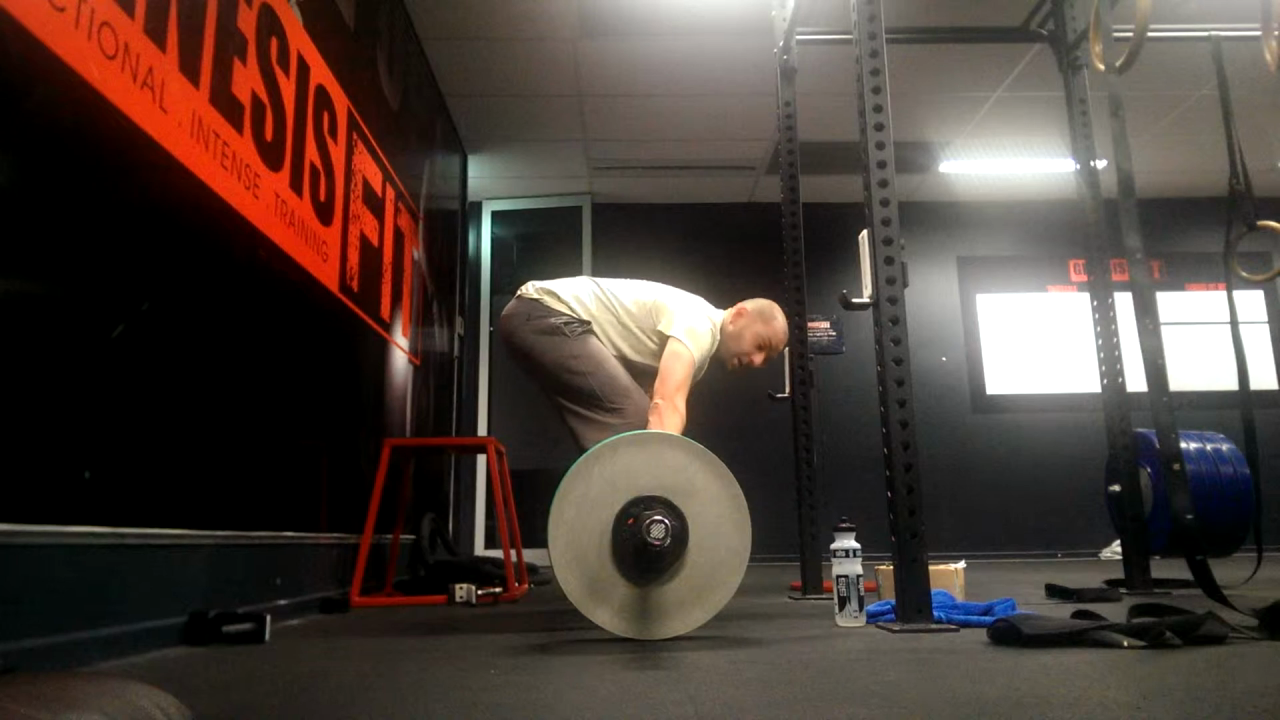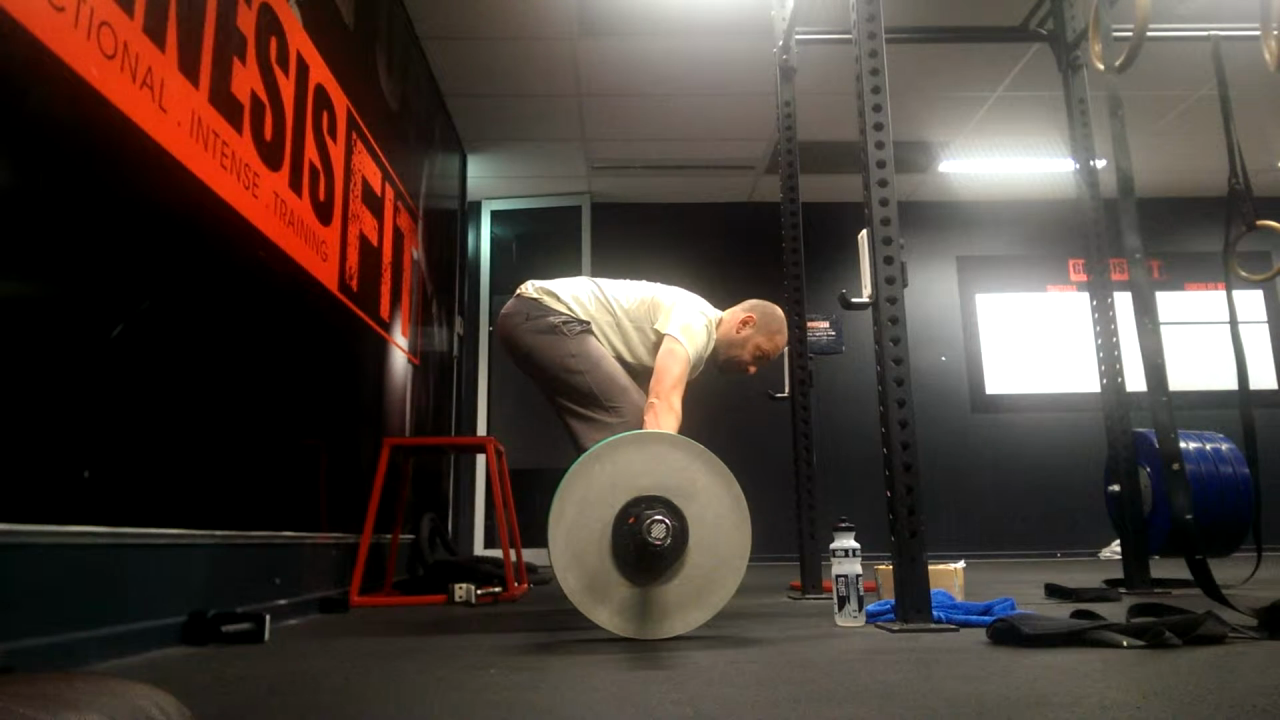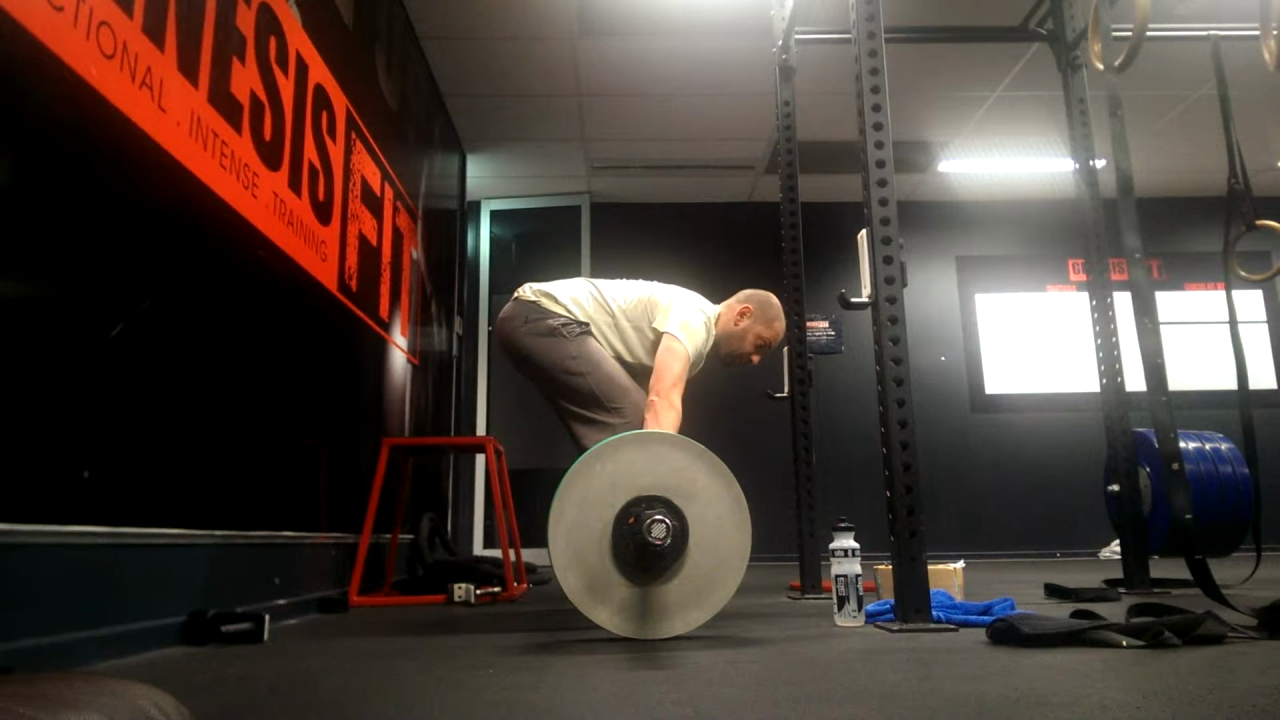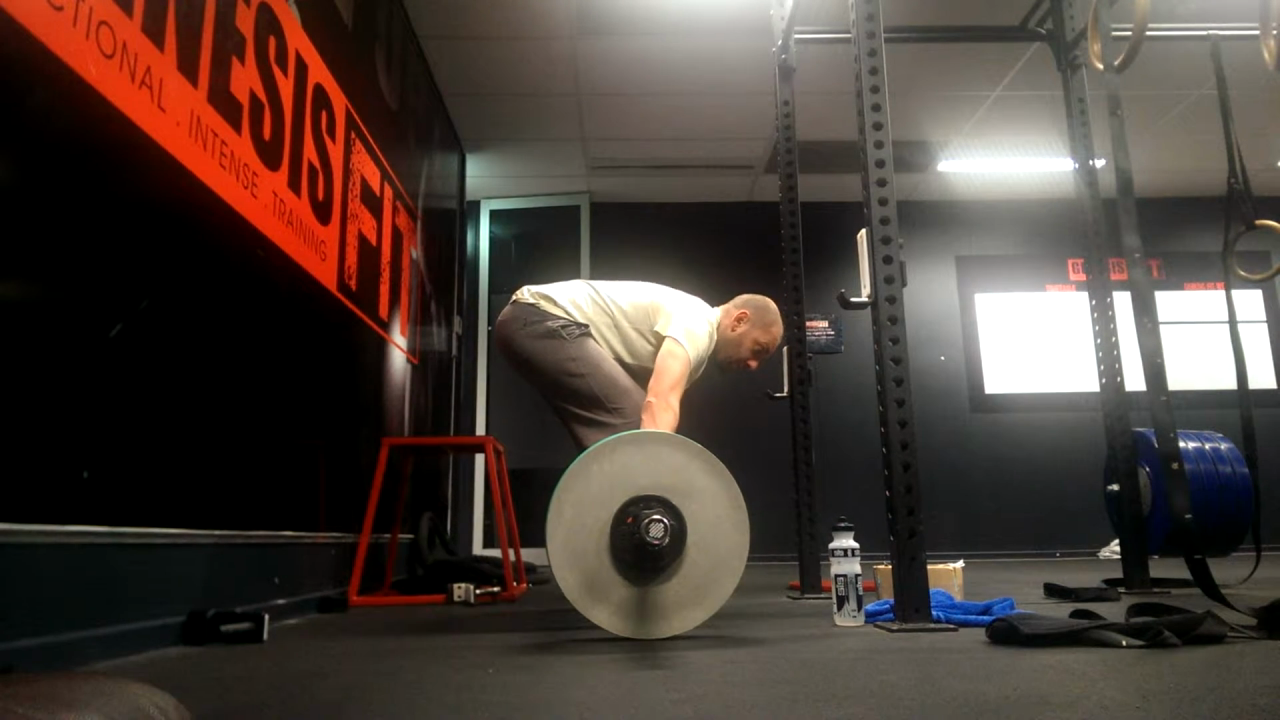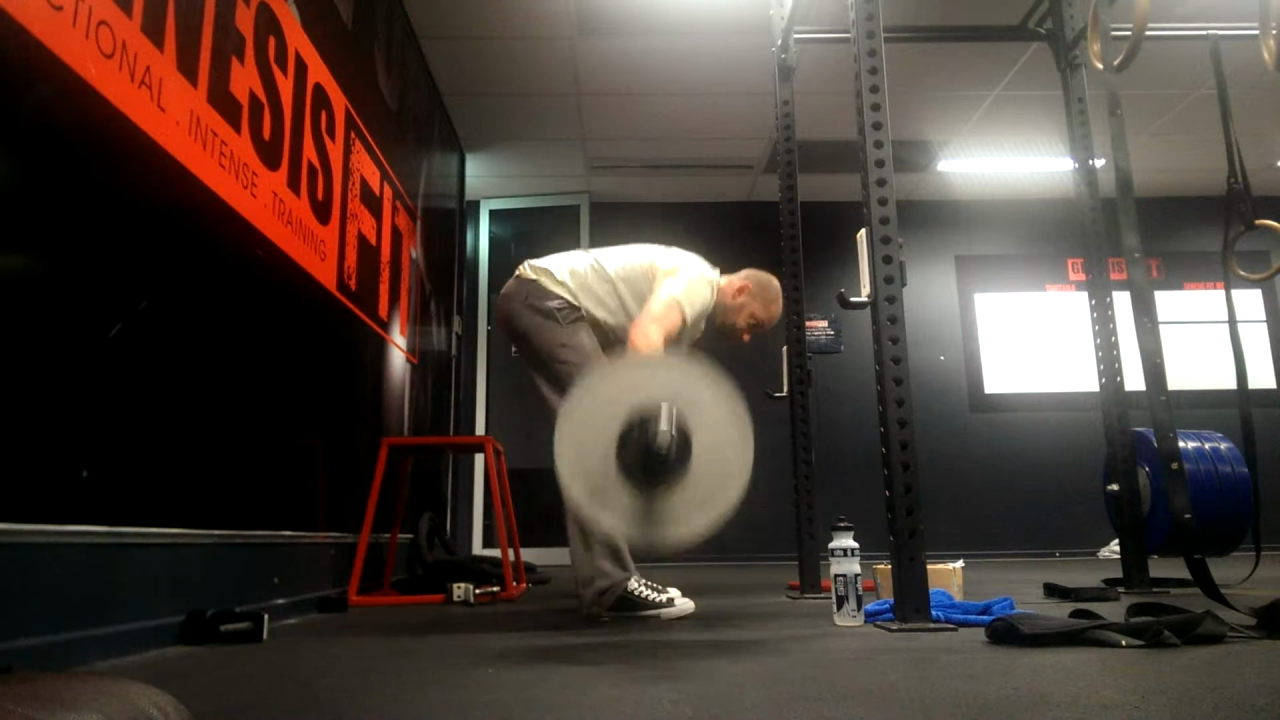
dt=0.5s
person 1, frame 1
left shoulder: (693, 354)
right shoulder: (699, 323)
right elbow: (667, 404)
left hip: (533, 318)
right hip: (542, 313)
left knee: (629, 424)
right knee: (629, 423)
person 1, frame 2
left shoulder: (692, 346)
right shoulder: (696, 320)
left elbow: (653, 405)
right elbow: (662, 403)
left hip: (532, 317)
right hip: (542, 314)
left knee: (623, 427)
right knee: (627, 424)
person 1, frame 3
left shoulder: (695, 342)
right shoulder: (695, 317)
left elbow: (654, 402)
right elbow: (662, 401)
left hip: (530, 320)
right hip: (538, 316)
left knee: (625, 425)
right knee: (628, 423)
person 1, frame 4
left shoulder: (692, 343)
right shoulder: (697, 324)
right elbow: (660, 403)
left hip: (528, 322)
right hip: (540, 319)
left knee: (623, 425)
right knee: (629, 424)
person 1, frame 5
left shoulder: (694, 315)
right shoulder: (697, 283)
right elbow: (643, 338)
left hip: (536, 301)
right hip: (540, 296)
left ankle: (606, 581)
right ankle: (609, 588)
